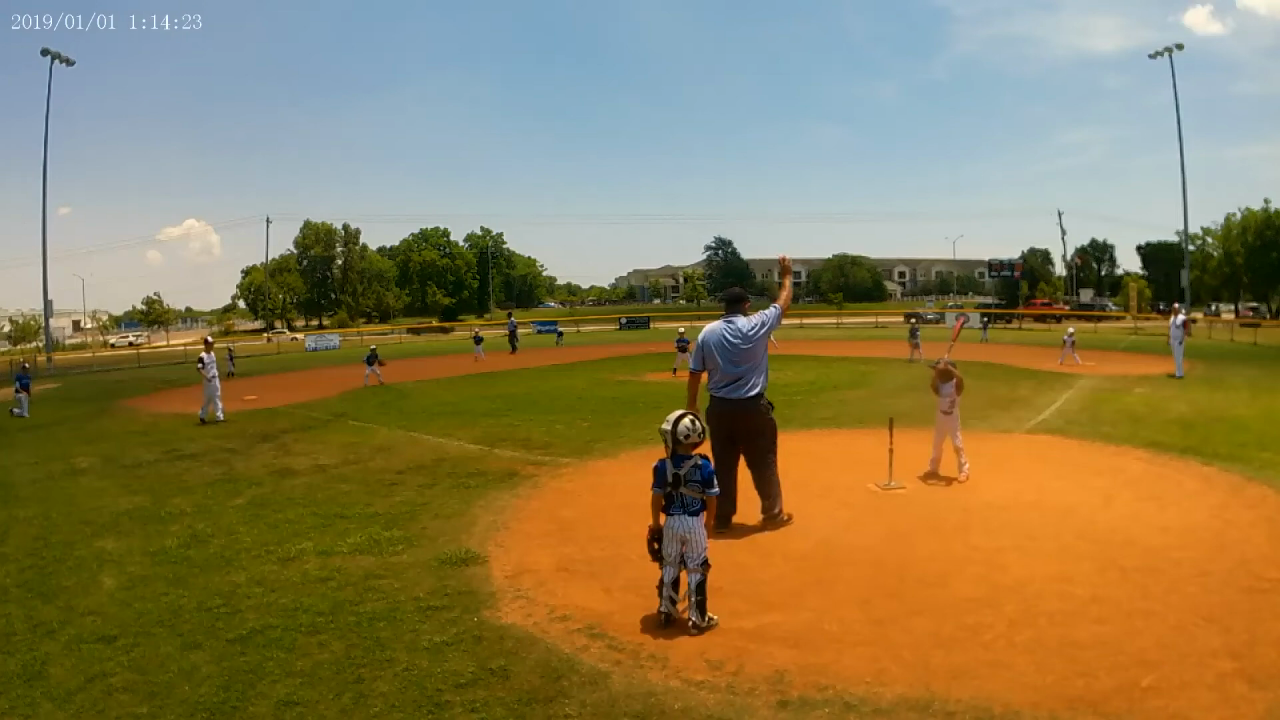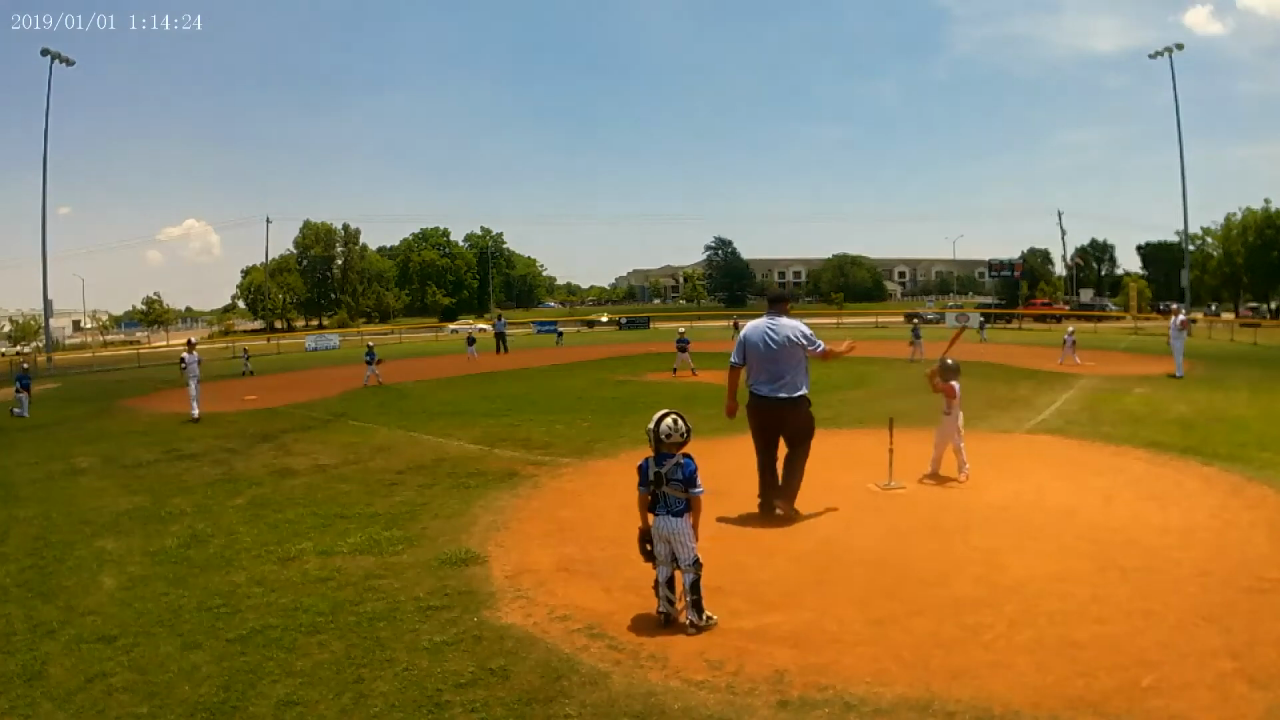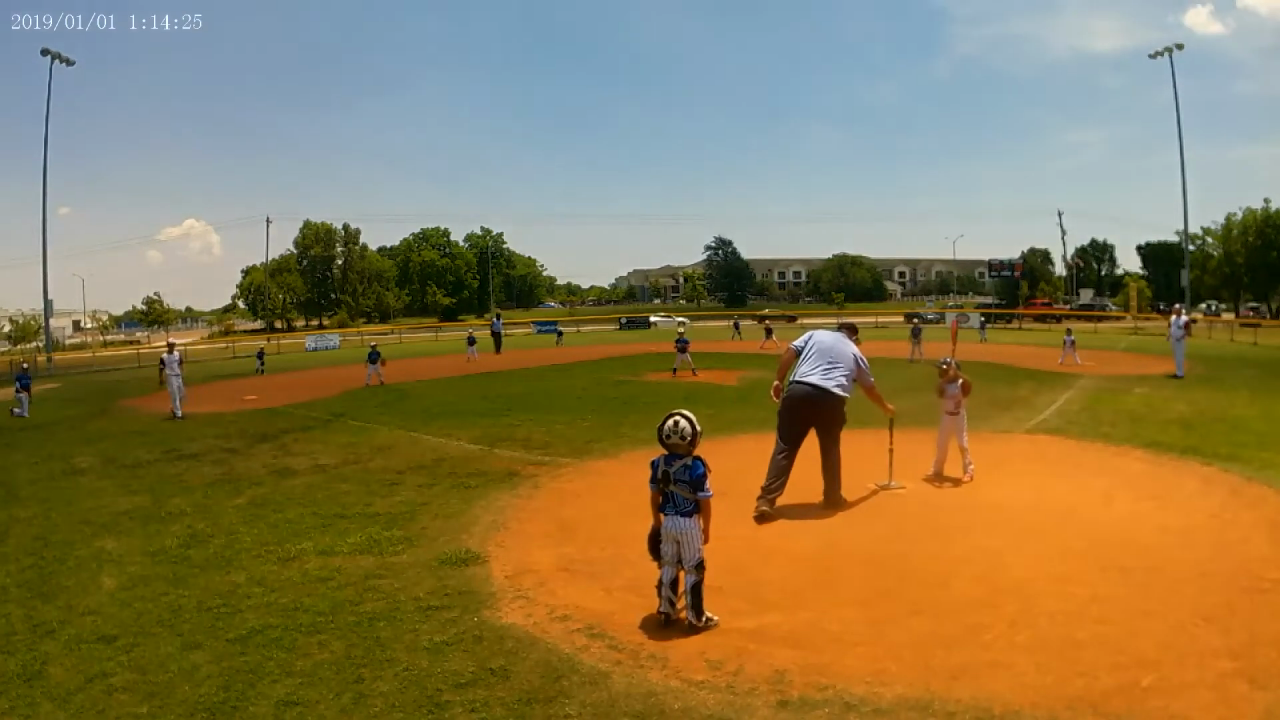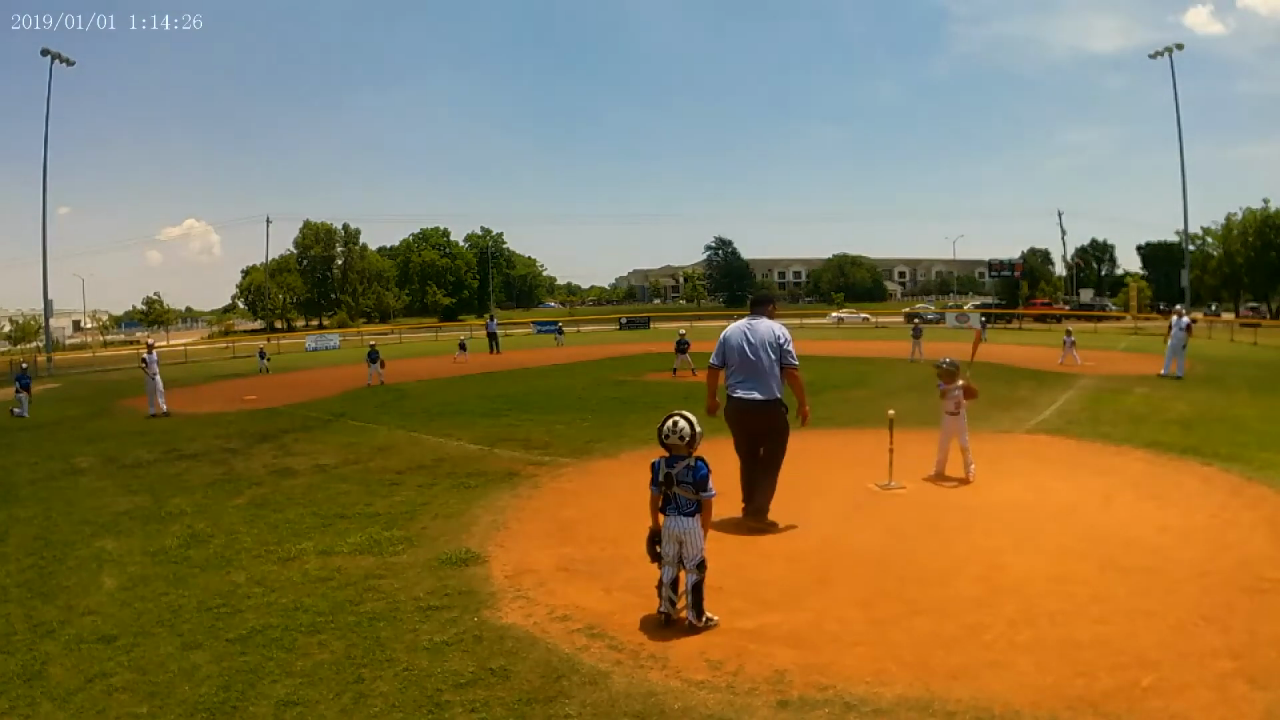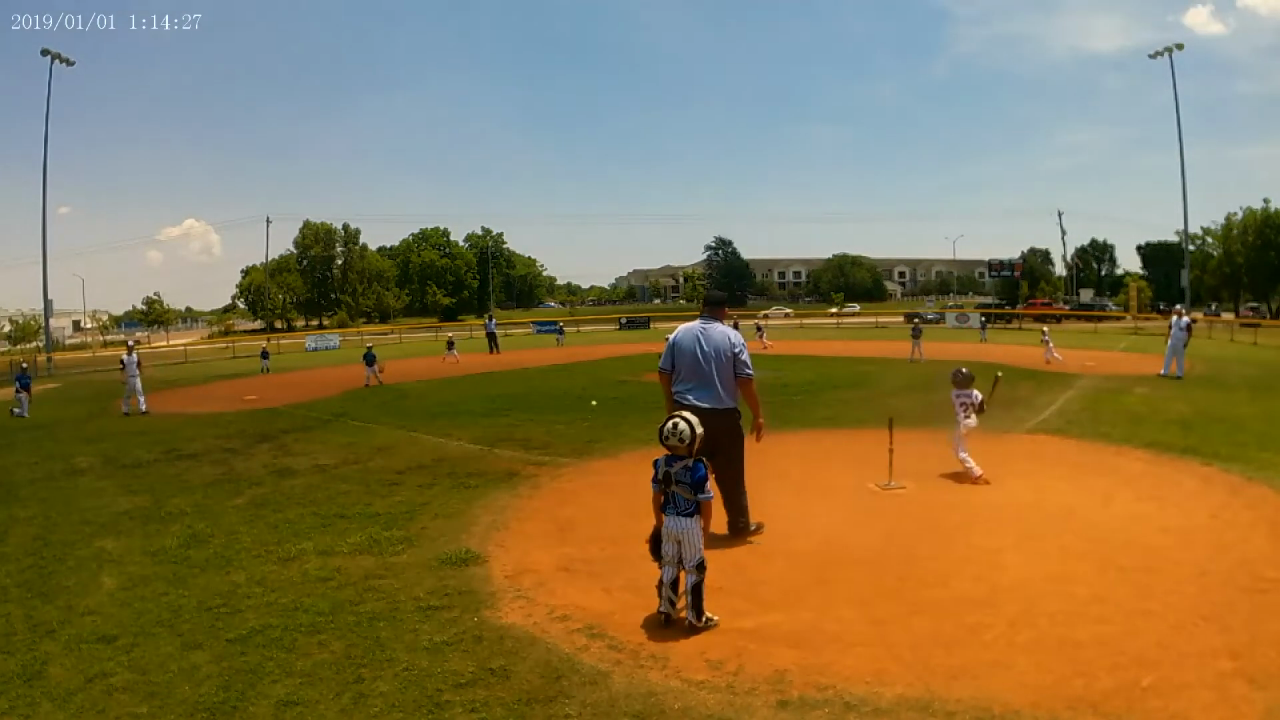
dt=1s
person 1, frame 1
left shoulder: (708, 332)
right shoulder: (757, 325)
left elbow: (695, 372)
right elbow: (783, 303)
left wrist: (691, 404)
right wrist: (786, 274)
left hip: (719, 407)
right hip: (752, 407)
left knee: (723, 465)
right knee: (763, 463)
left ankle: (722, 519)
right ankle: (772, 515)
person 1, frame 2
left shoulder: (749, 329)
right shoulder: (797, 329)
left elbow: (735, 367)
right elbow: (824, 353)
left wrist: (731, 398)
right wrist: (844, 349)
left hip: (759, 403)
right hip: (792, 403)
left knee: (765, 455)
right knee: (798, 450)
left ankle: (767, 506)
right ankle: (784, 501)
person 1, frame 3
left shoulder: (816, 334)
right shoulder: (855, 352)
left elbow: (790, 352)
right elbow: (869, 388)
left wrist: (778, 381)
right wrist: (885, 406)
left hip: (799, 392)
right hip: (831, 400)
left knee: (785, 448)
right knee: (830, 448)
left ankle: (766, 501)
right ankle: (833, 498)
person 1, frame 4
left shoulder: (730, 331)
right shoulder: (777, 330)
left elbow: (714, 368)
right elbow: (791, 371)
left wrist: (711, 398)
right wrist: (802, 403)
left hip: (736, 406)
right hip: (768, 406)
left knee: (748, 461)
right knee: (771, 461)
left ankle: (752, 510)
right ankle: (757, 515)
person 1, frame 5
left shoulder: (680, 333)
right shoulder: (732, 337)
left elbow: (664, 373)
right elbow: (745, 380)
left wrist: (671, 402)
right wrist: (757, 415)
left hip: (684, 412)
right hip: (721, 415)
right knee: (730, 473)
right ankle: (740, 525)
person 2, frame 1
left shoulder: (662, 466)
right shoulder: (704, 466)
left elbow: (656, 499)
right elbow: (711, 500)
left wrist: (656, 524)
right wrist: (707, 523)
left hip: (671, 523)
right hip: (695, 523)
left knee: (669, 567)
right knee: (697, 570)
left ankle: (666, 612)
right ankle: (698, 619)
person 2, frame 2
left shoulder: (647, 466)
right shoulder: (687, 465)
left elbow: (643, 499)
right elbow: (696, 500)
left wrist: (645, 524)
right wrist: (695, 526)
left hip: (658, 523)
right hip: (681, 523)
left knee: (663, 568)
right knee: (690, 569)
left ankle: (665, 612)
right ankle: (696, 618)
person 2, frame 3
left shoulder: (658, 464)
right shoulder: (697, 467)
left elbow: (654, 498)
right elbow: (704, 503)
left wrist: (657, 522)
right wrist: (707, 528)
left hip: (668, 522)
right hip: (689, 524)
left knee: (668, 567)
right knee: (693, 570)
left ankle: (666, 611)
right ankle: (696, 617)
person 2, frame 4
left shoulder: (660, 466)
right shoulder: (699, 467)
left elbow: (654, 500)
right elbow: (707, 503)
left wrist: (655, 525)
right wrist: (706, 527)
left hip: (669, 522)
right hip: (691, 523)
left knee: (669, 567)
right knee: (695, 570)
left ankle: (666, 611)
right ankle: (696, 617)
person 2, frame 5
left shoulder: (661, 464)
right shoulder: (699, 468)
left elbow: (656, 498)
right elbow: (706, 505)
left wrist: (659, 523)
right wrist: (706, 529)
left hip: (669, 523)
right hip: (690, 524)
left knee: (669, 567)
right knee: (694, 570)
left ankle: (666, 611)
right ankle: (696, 617)
